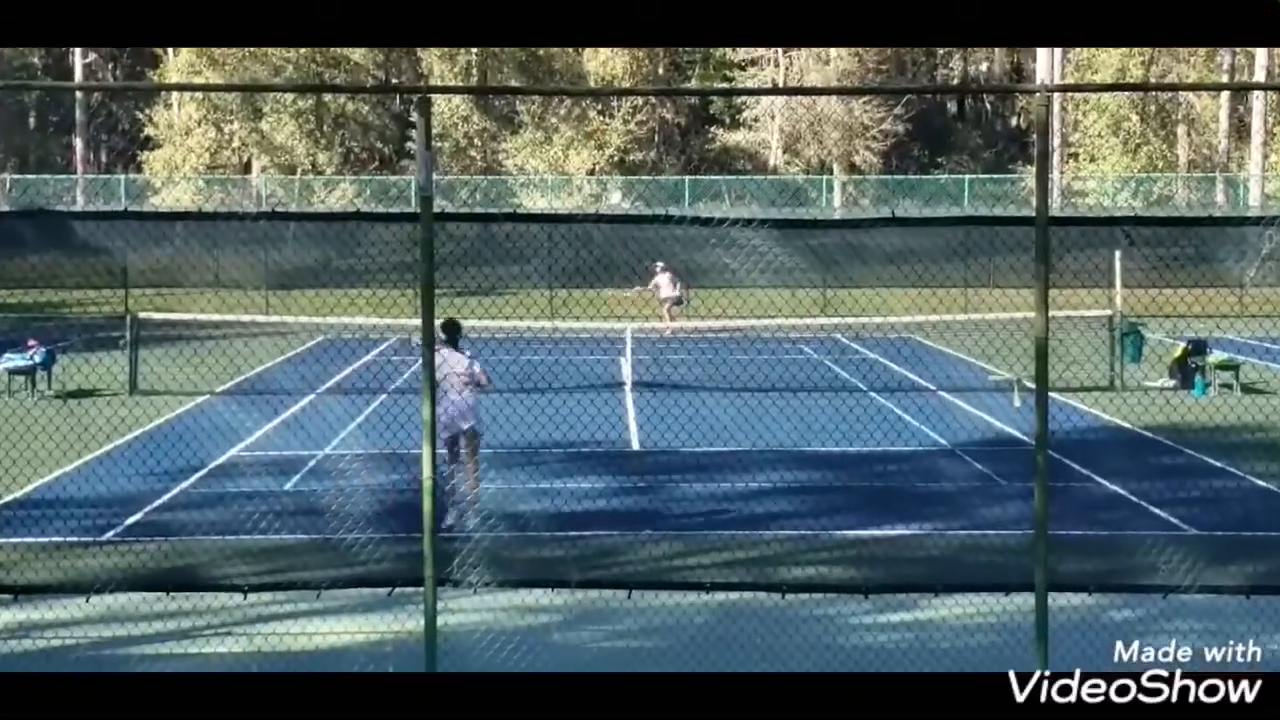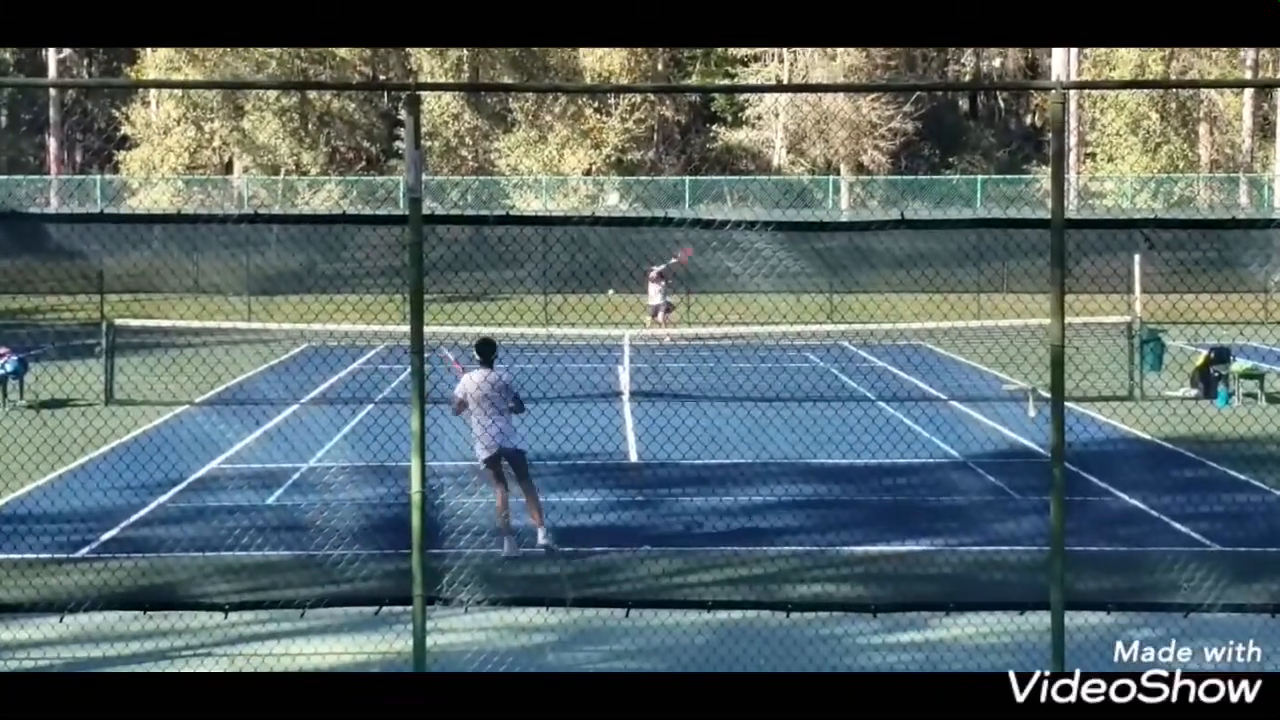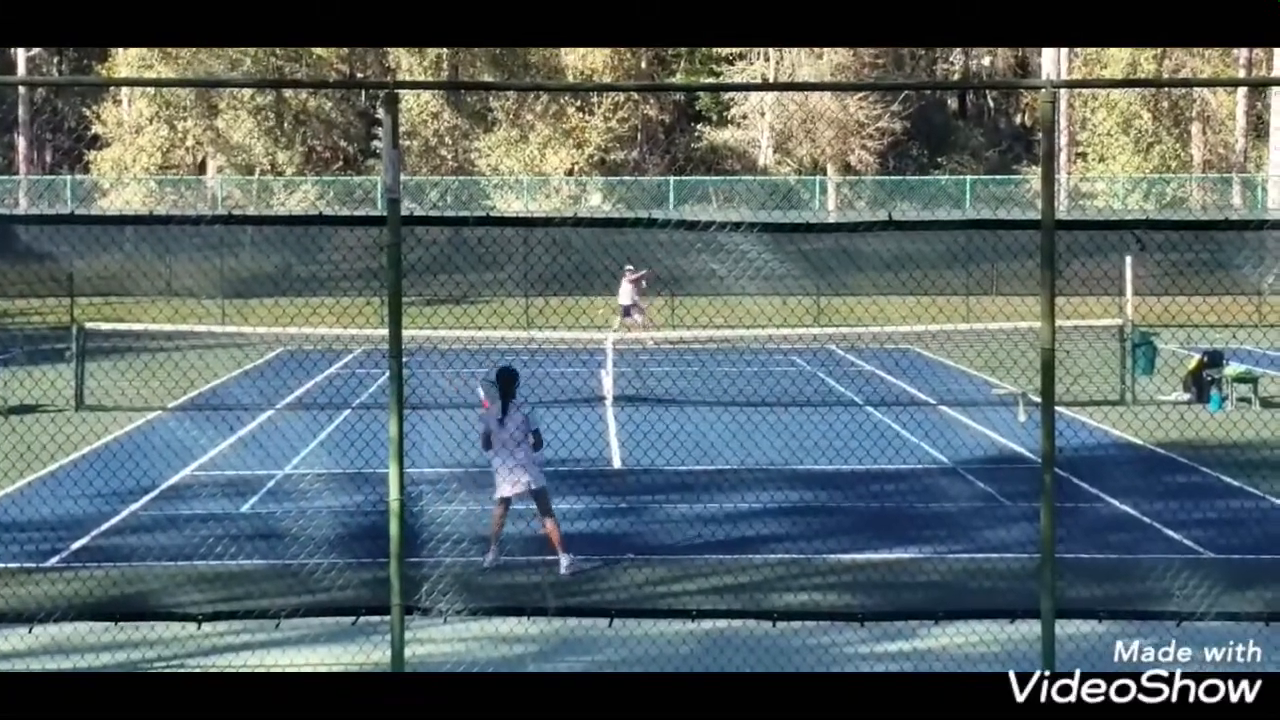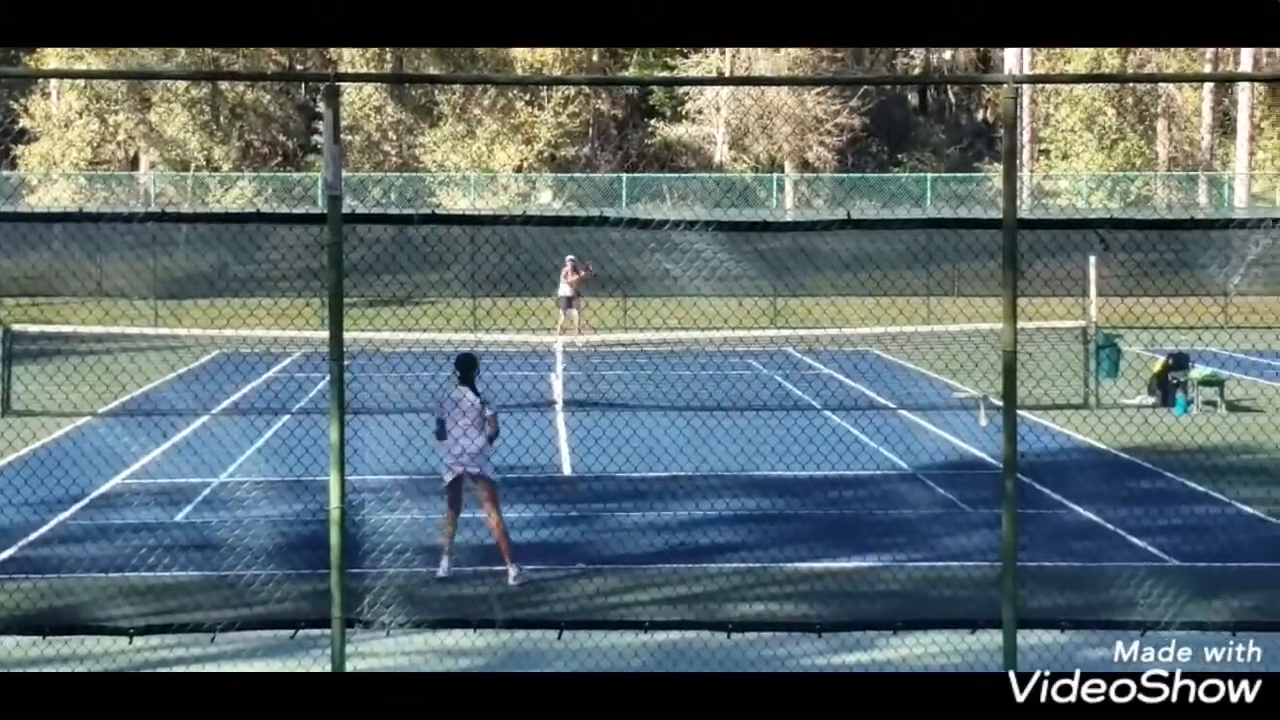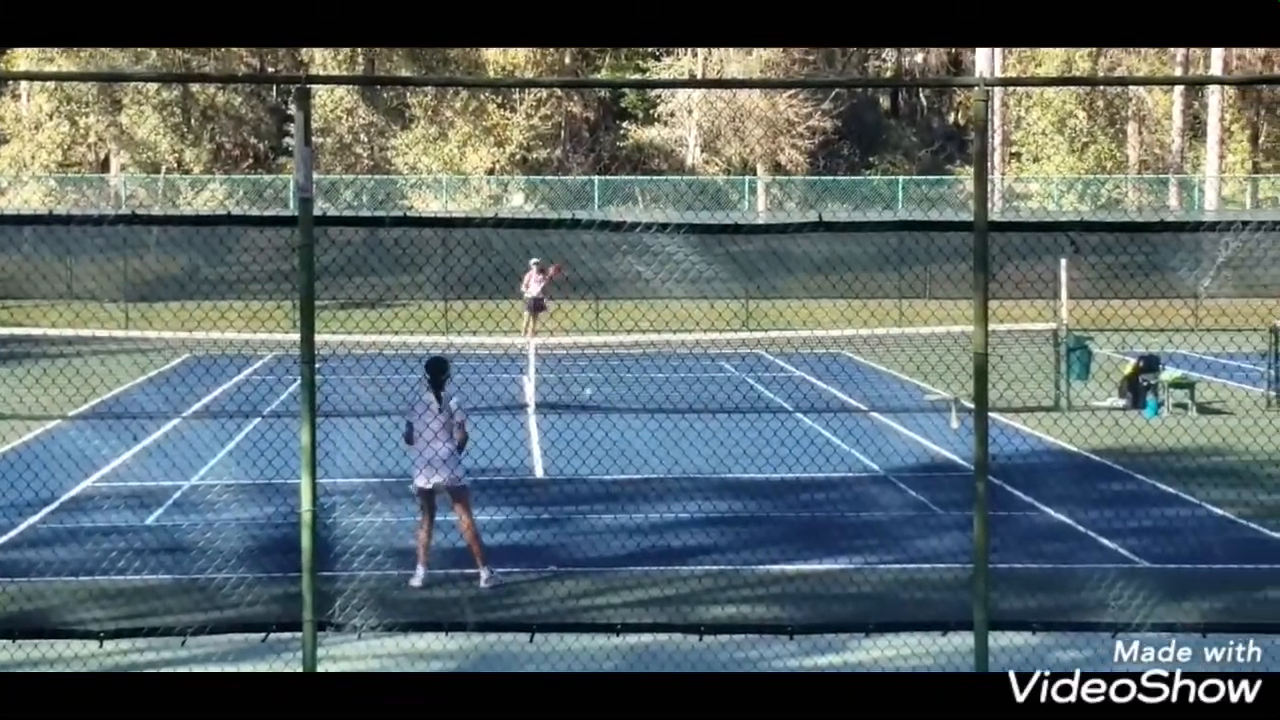
dt=0.2s
person 1, frame 1
left shoulder: (436, 358)
right shoulder: (466, 359)
right elbow: (486, 383)
left hip: (447, 414)
right hip: (468, 413)
left knee: (453, 462)
right knee: (472, 462)
left ankle: (453, 508)
right ankle: (468, 504)
person 1, frame 2
left shoulder: (467, 379)
right shoulder: (503, 378)
left elbow: (457, 408)
right elbow: (520, 407)
left hip: (483, 438)
right hip: (506, 435)
left knee: (501, 489)
right knee: (526, 485)
left ankle: (508, 541)
right ankle: (542, 533)
person 1, frame 3
left shoulder: (490, 413)
right shoulder: (525, 411)
left elbow: (486, 446)
right elbow: (539, 443)
left hip: (504, 470)
right hip: (527, 468)
left knee: (502, 507)
right knee: (547, 515)
left ankle: (493, 553)
right ankle: (563, 558)
person 1, frame 4
left shoulder: (446, 399)
right shoulder: (480, 398)
left elbow: (440, 434)
right elbow: (494, 430)
left hip: (452, 460)
right hip: (477, 458)
left knee: (452, 512)
right knee: (493, 514)
left ankle: (445, 562)
right ankle: (512, 568)
person 1, frame 5
left shoulder: (417, 405)
right shoulder: (452, 403)
left elbow: (408, 439)
right elbow: (462, 438)
left hip: (422, 466)
right hip: (447, 464)
left knee: (426, 519)
right knee: (465, 517)
left ankle: (421, 571)
right ankle: (484, 572)
